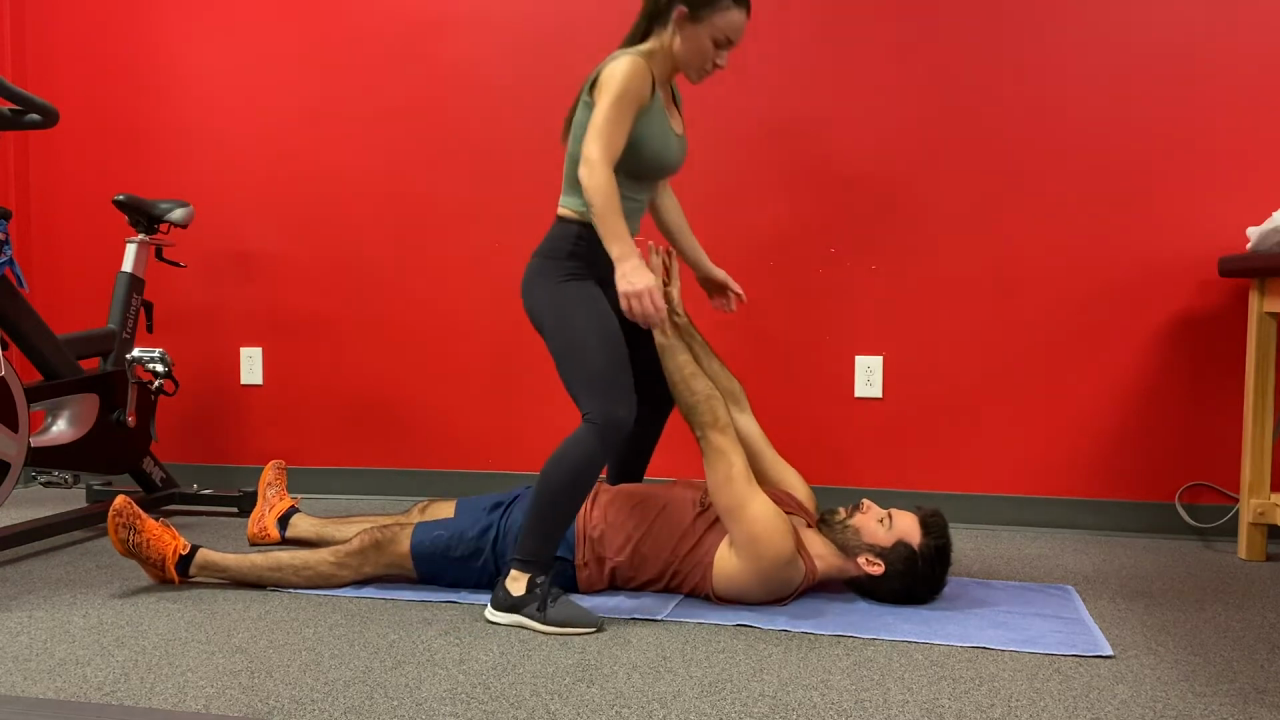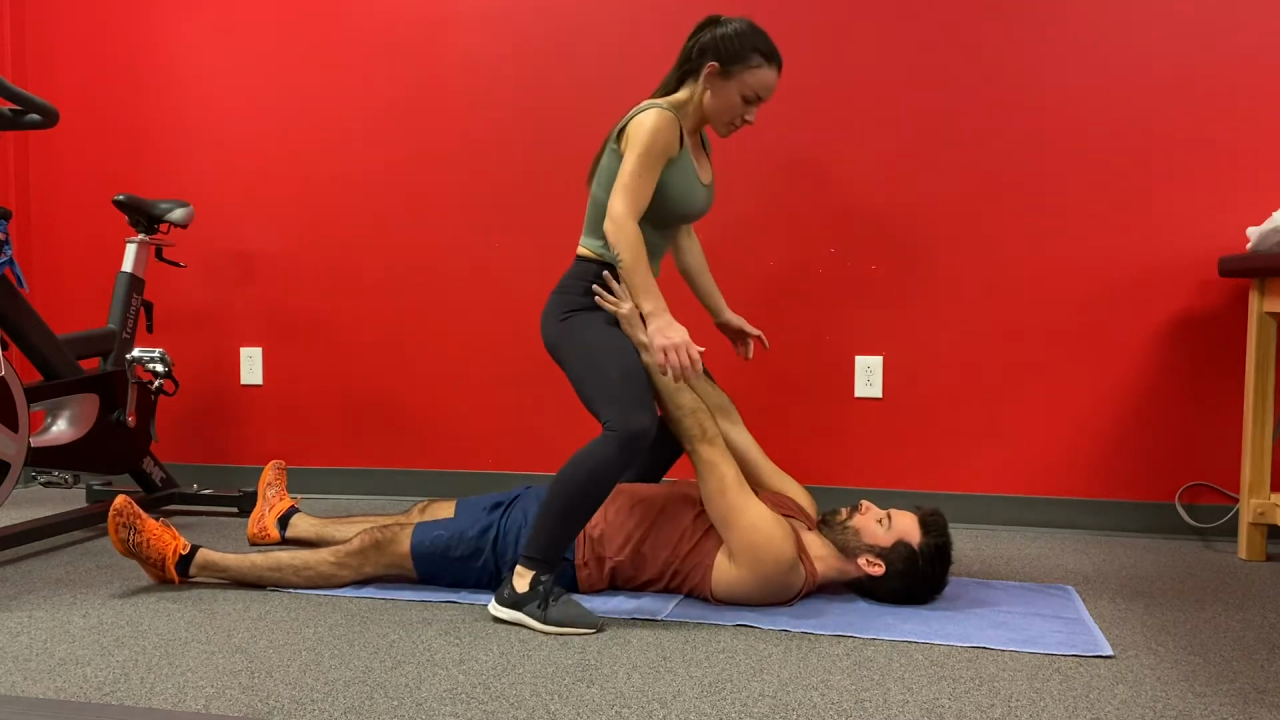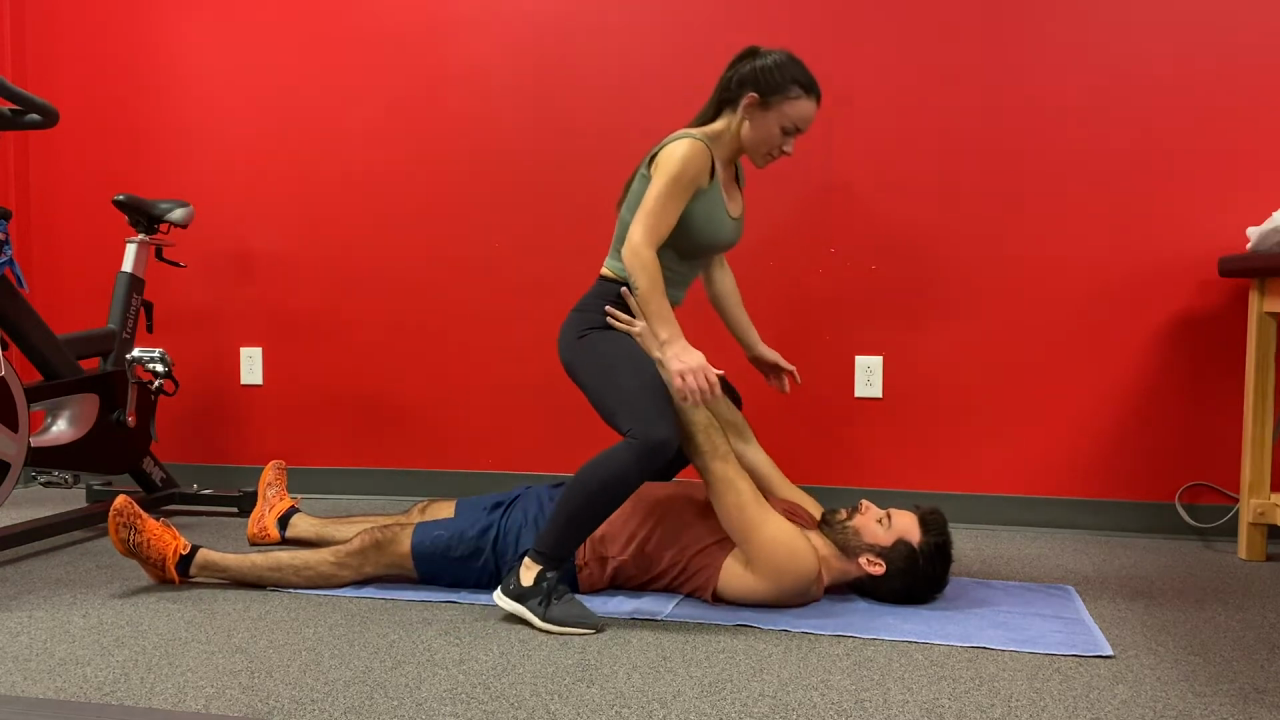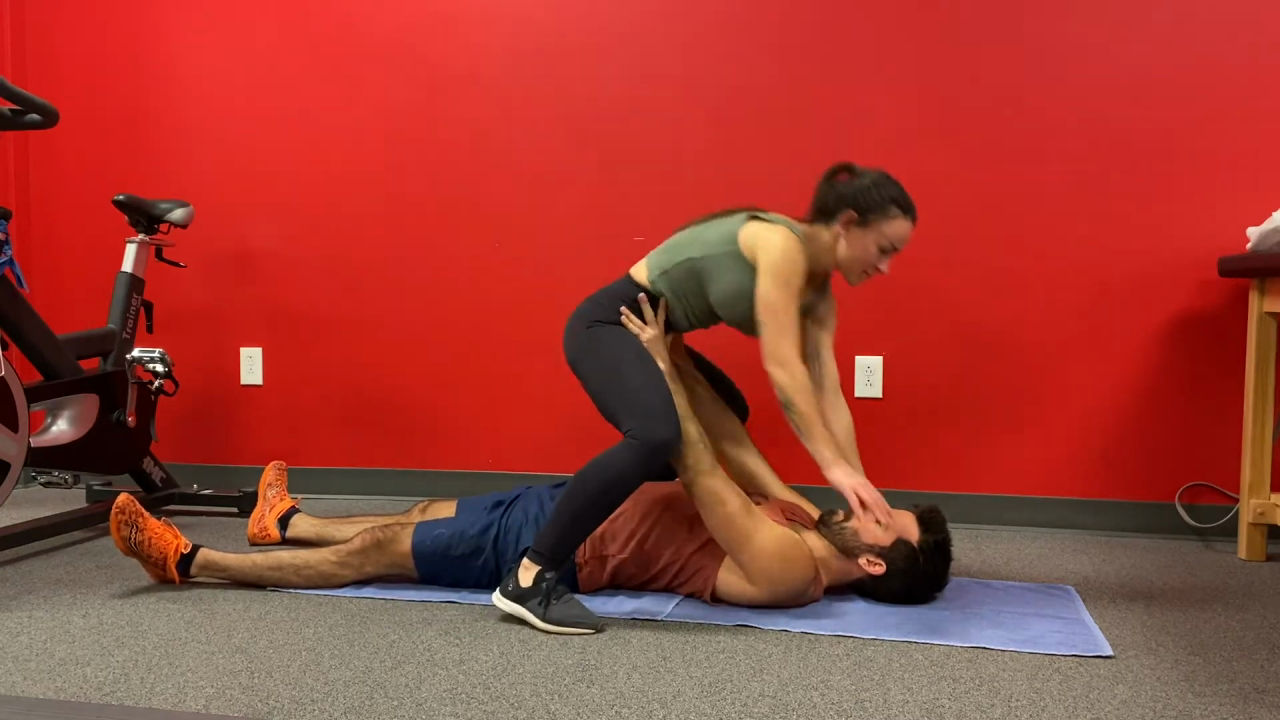
dt=0.4s
person 1, frame 1
left shoulder: (776, 560)
right shoulder: (801, 513)
left elbow: (715, 433)
right elbow: (739, 416)
left wrist: (659, 328)
right wrist: (680, 322)
left hip: (563, 548)
right hip: (580, 505)
left knee: (378, 554)
right knee: (421, 518)
left ankle: (190, 562)
right ankle: (285, 523)
person 1, frame 2
left shoulder: (776, 563)
right shoulder: (800, 514)
left elbow: (705, 444)
right elbow: (727, 427)
left wrist: (640, 342)
right wrist: (658, 332)
left hip: (562, 546)
left knee: (378, 551)
right knee: (423, 515)
left ankle: (190, 561)
right ankle: (284, 522)
person 1, frame 3
left shoulder: (795, 570)
right shoulder: (807, 520)
left elbow: (719, 464)
right elbow: (737, 443)
left wrist: (664, 361)
right wrist: (672, 345)
left hip: (561, 549)
left knee: (380, 552)
right knee: (422, 517)
left ankle: (189, 562)
right ankle: (285, 522)
person 1, frame 4
left shoulder: (790, 570)
right shoulder: (803, 521)
left elbow: (705, 482)
right elbow: (732, 447)
left wrist: (657, 368)
right wrist: (674, 352)
left hip: (562, 548)
left knee: (380, 552)
right knee: (423, 518)
left ankle: (191, 563)
right ankle: (286, 524)
person 2, frame 1
left shoulder: (665, 86)
right shoulder: (629, 69)
left elbow: (656, 191)
right elbow: (594, 167)
left wrist: (701, 265)
right wrist: (628, 263)
left hip: (600, 269)
right hip: (567, 267)
left knee: (660, 388)
right knee: (609, 416)
right ankle: (518, 587)
person 2, frame 2
left shoulder: (695, 137)
right shoulder: (657, 122)
left elbow: (680, 235)
right elbow: (619, 222)
left wrist: (722, 314)
right wrist: (658, 317)
right hip: (585, 303)
right knee: (631, 427)
right ankle: (524, 584)
person 2, frame 3
left shoulder: (730, 168)
right shoulder: (690, 152)
left elbow: (714, 266)
right elbow: (638, 248)
left wrist: (753, 347)
right wrist: (674, 345)
left hip: (640, 326)
right hip: (604, 322)
right knee: (656, 437)
right ankle: (531, 578)
person 2, frame 4
left shoulder: (816, 284)
right shoulder: (784, 246)
left elbow: (826, 389)
right elbow: (781, 367)
left wrist: (855, 480)
right wrist: (833, 465)
right hip: (606, 326)
left knee: (727, 417)
right knee: (656, 437)
right ankle: (528, 579)
